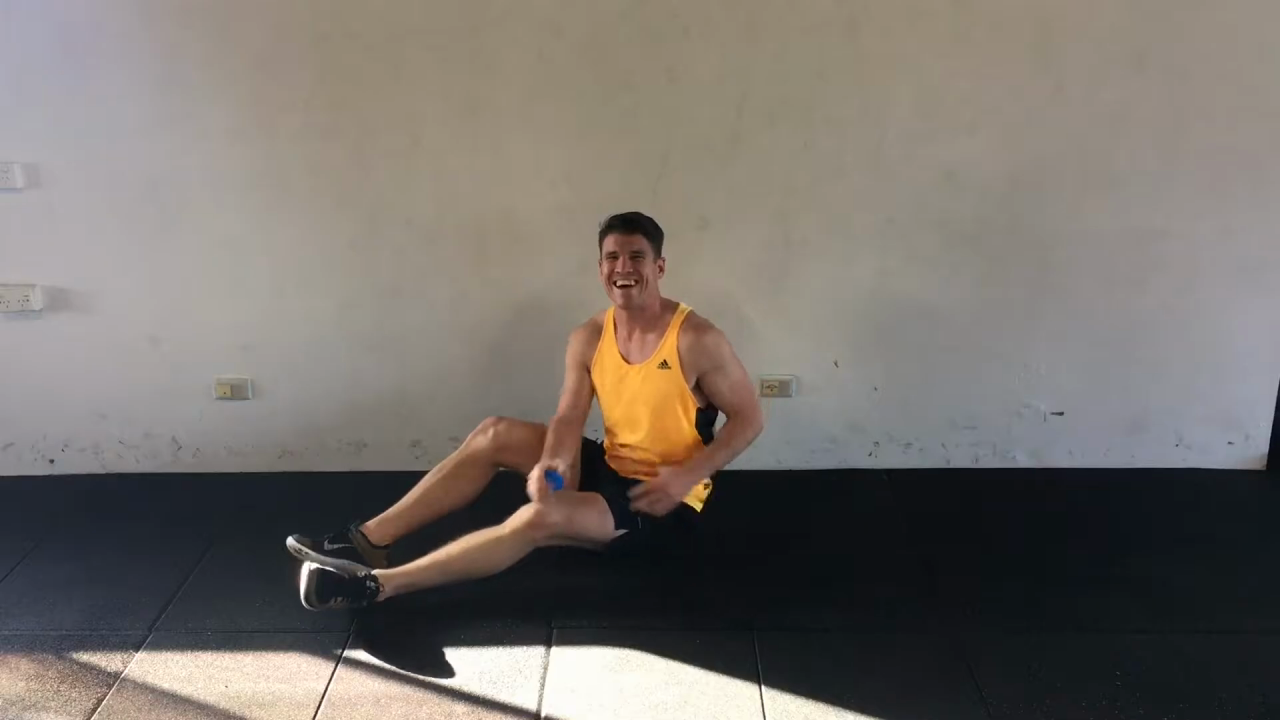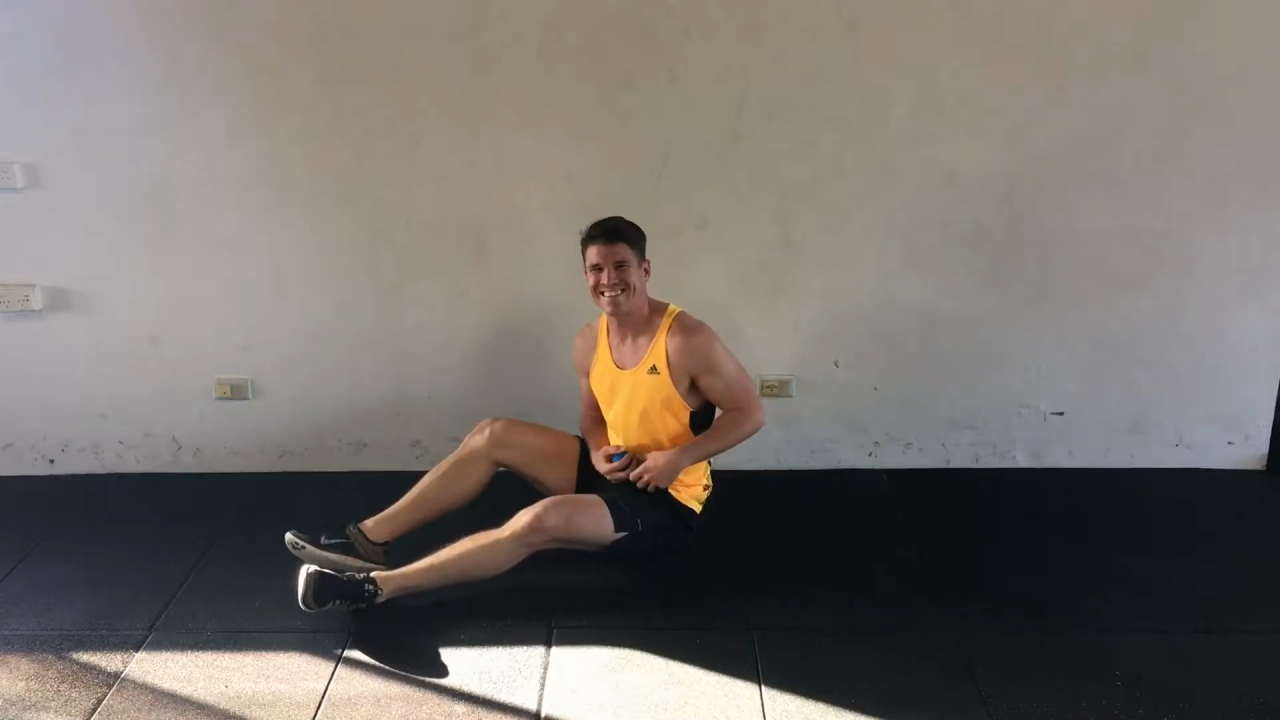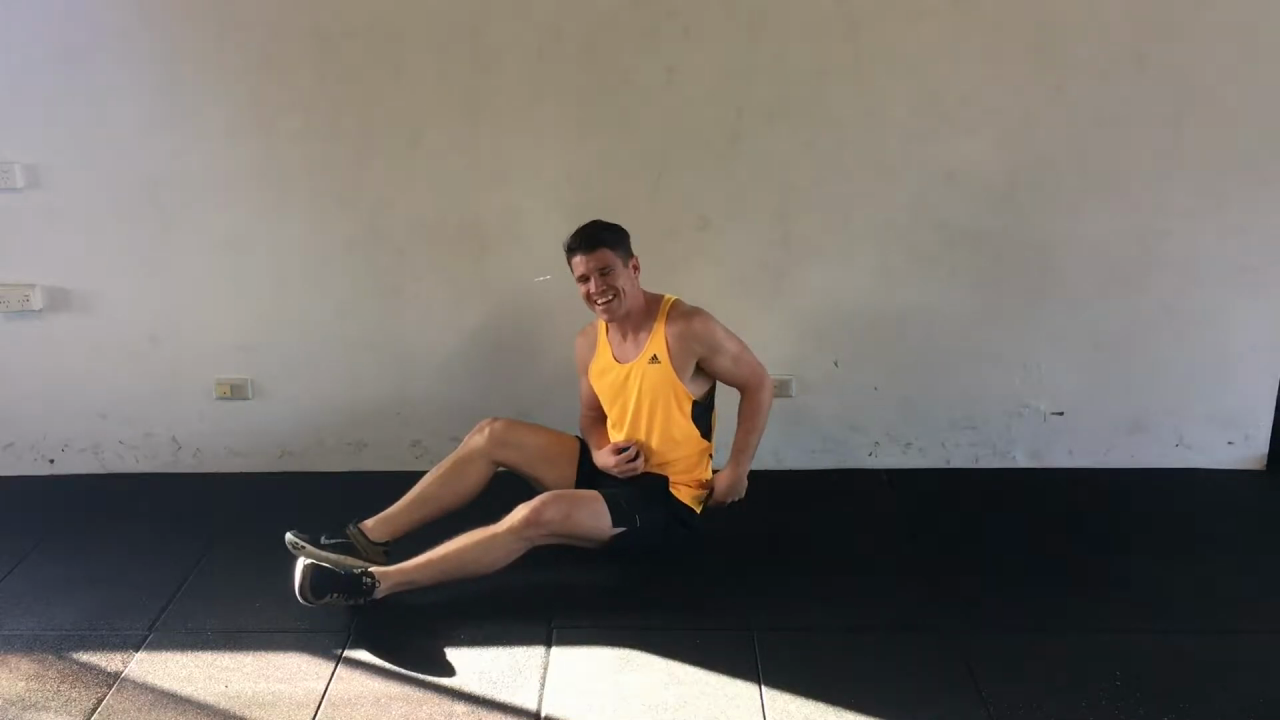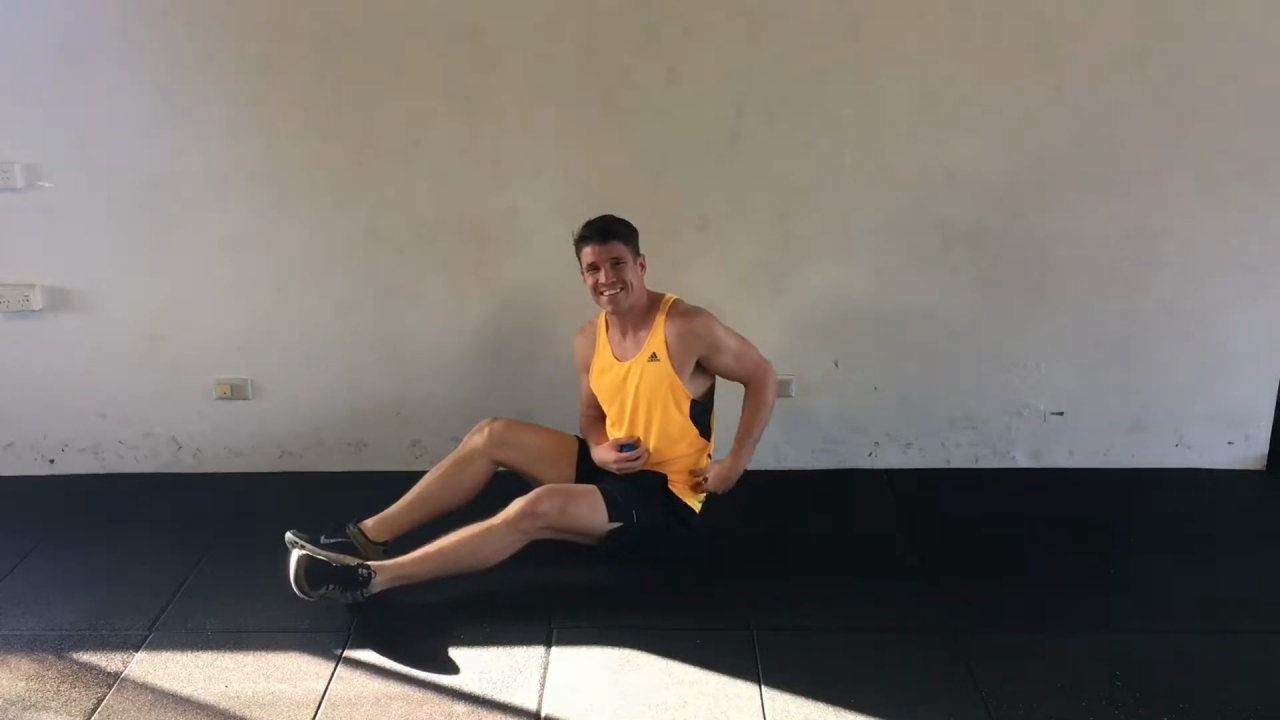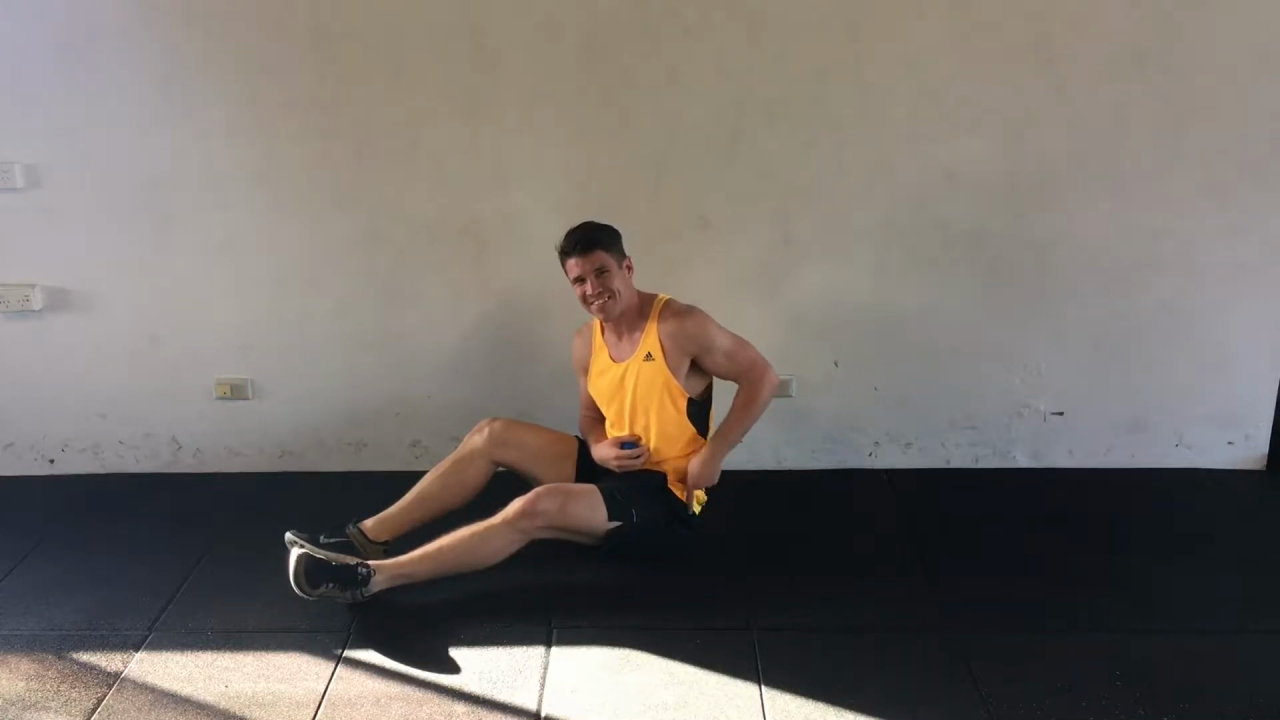
dt=0.7s
person 1, frame 1
left shoulder: (697, 339)
right shoulder: (588, 338)
left elbow: (748, 420)
right elbow: (569, 418)
left wrist: (688, 478)
right wrist: (546, 463)
left hip: (664, 499)
right hip: (612, 468)
left knee: (540, 517)
right knee: (494, 435)
left ankle: (377, 584)
right ankle: (370, 540)
person 1, frame 2
left shoulder: (689, 341)
right shoulder: (590, 341)
left elbow: (749, 414)
left wrist: (678, 458)
right wrist: (601, 452)
left hip: (666, 500)
right hip: (619, 471)
left knee: (541, 520)
right knee: (493, 435)
left ankle: (377, 586)
right ankle: (369, 538)
person 1, frame 3
left shoulder: (688, 328)
right shoulder: (589, 342)
left elbow: (758, 384)
left wrist: (736, 469)
right wrist: (599, 452)
left hip: (668, 498)
right hip: (616, 469)
left knee: (541, 515)
right knee: (493, 435)
left ankle: (376, 581)
right ankle: (369, 536)
person 1, frame 4
left shoulder: (688, 327)
right shoulder: (589, 339)
left elbow: (762, 377)
left wrist: (736, 460)
right wrist: (599, 450)
left hip: (665, 498)
right hip: (615, 469)
left knee: (538, 508)
right knee: (493, 435)
left ankle: (372, 576)
right ankle: (368, 537)
person 1, frame 5
left shoulder: (682, 327)
right shoulder: (586, 342)
left elbow: (760, 377)
left wrist: (714, 455)
right wrist: (599, 449)
left hip: (665, 496)
right hip: (614, 469)
left knee: (538, 508)
right knee: (492, 435)
left ankle: (372, 577)
right ankle: (368, 536)
